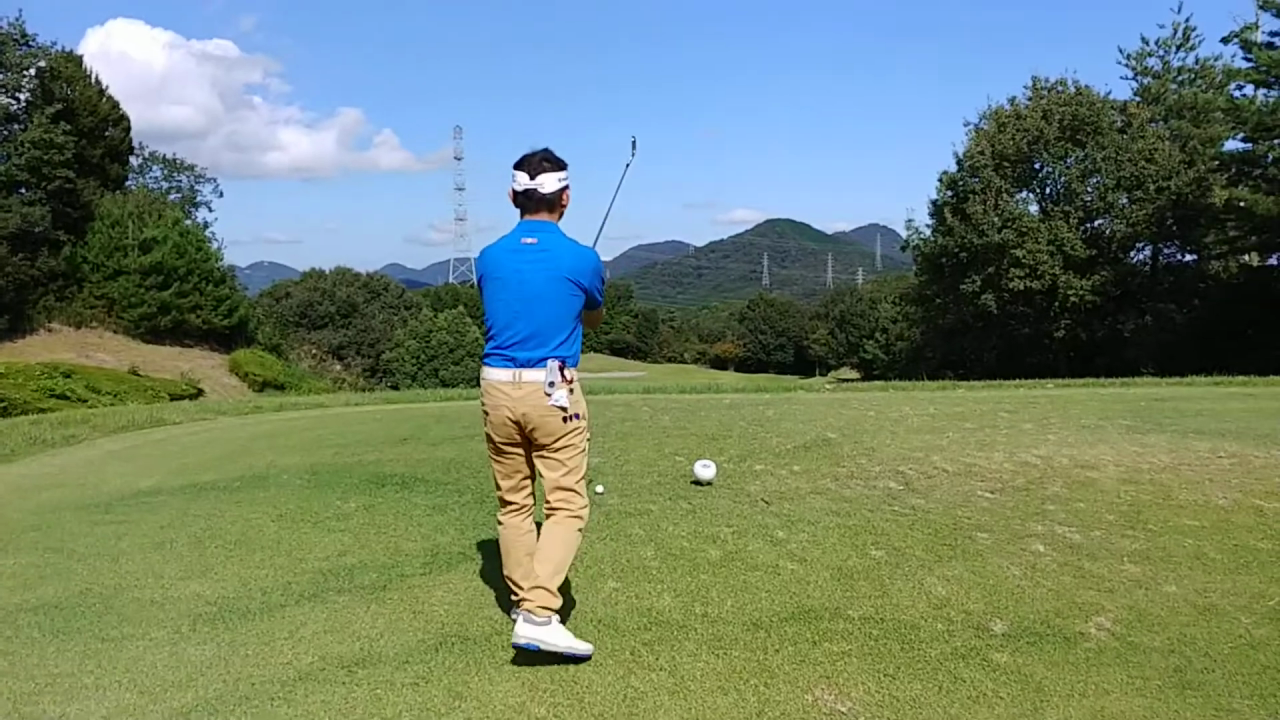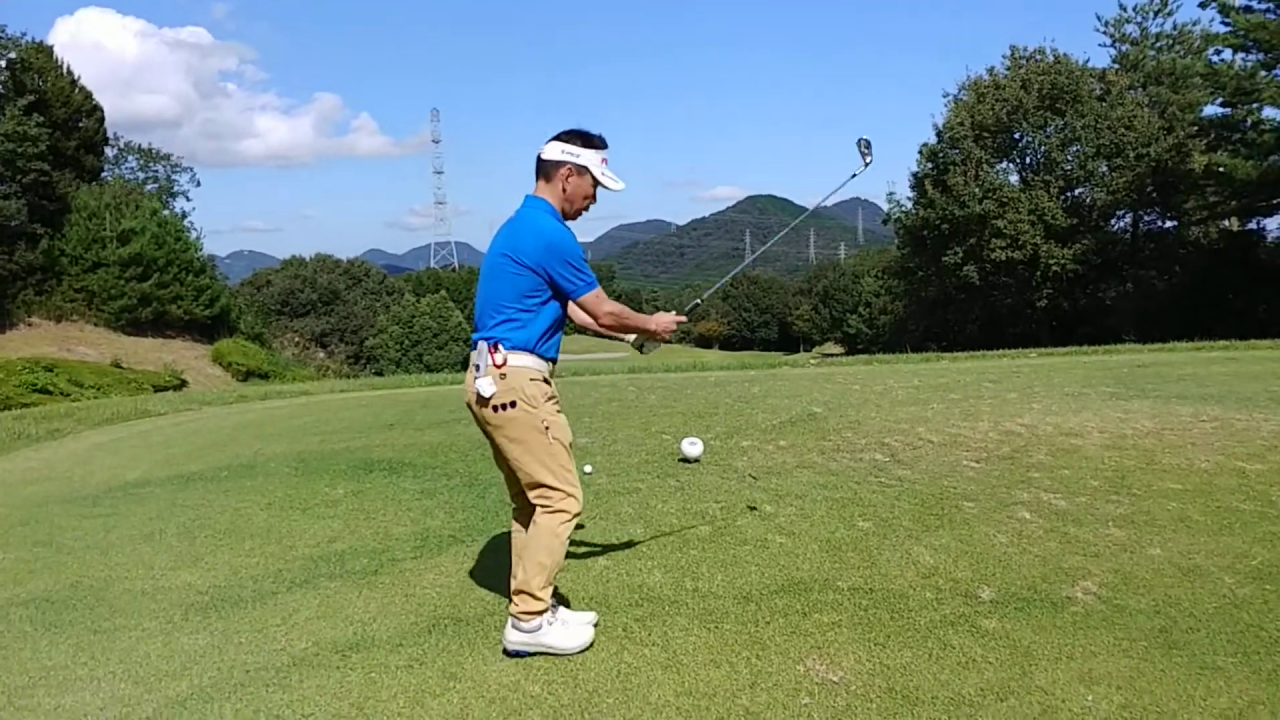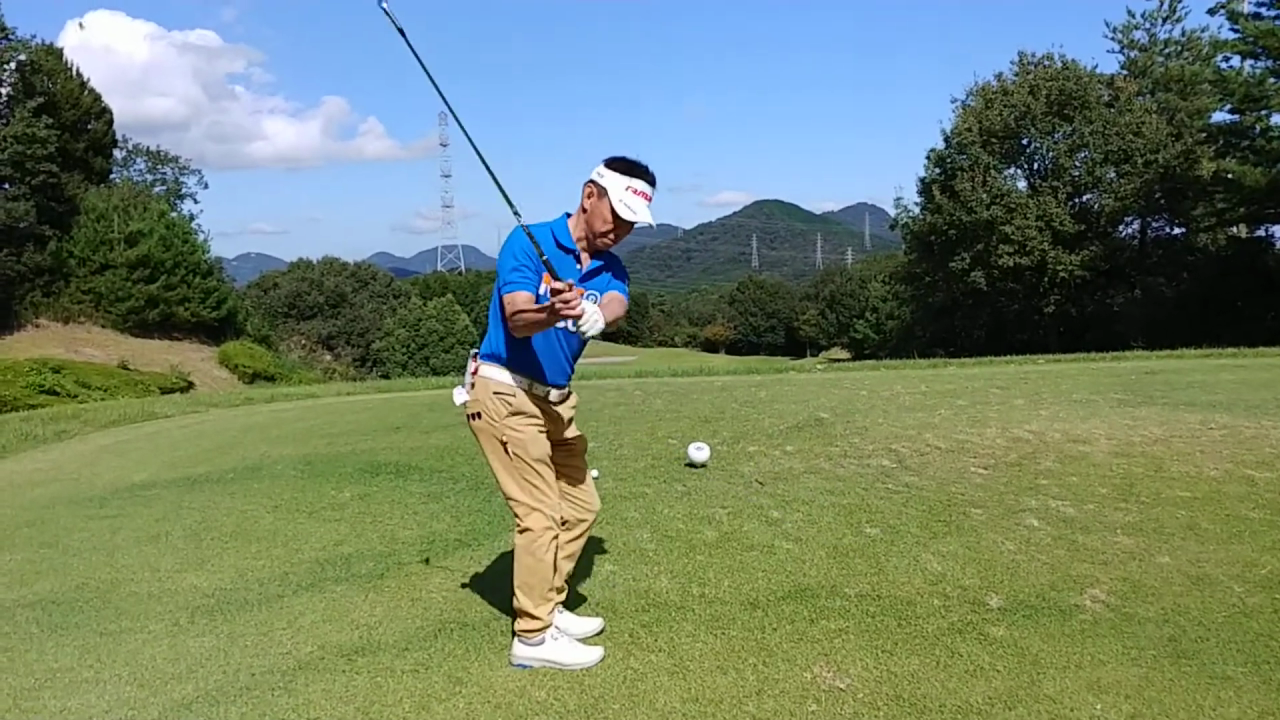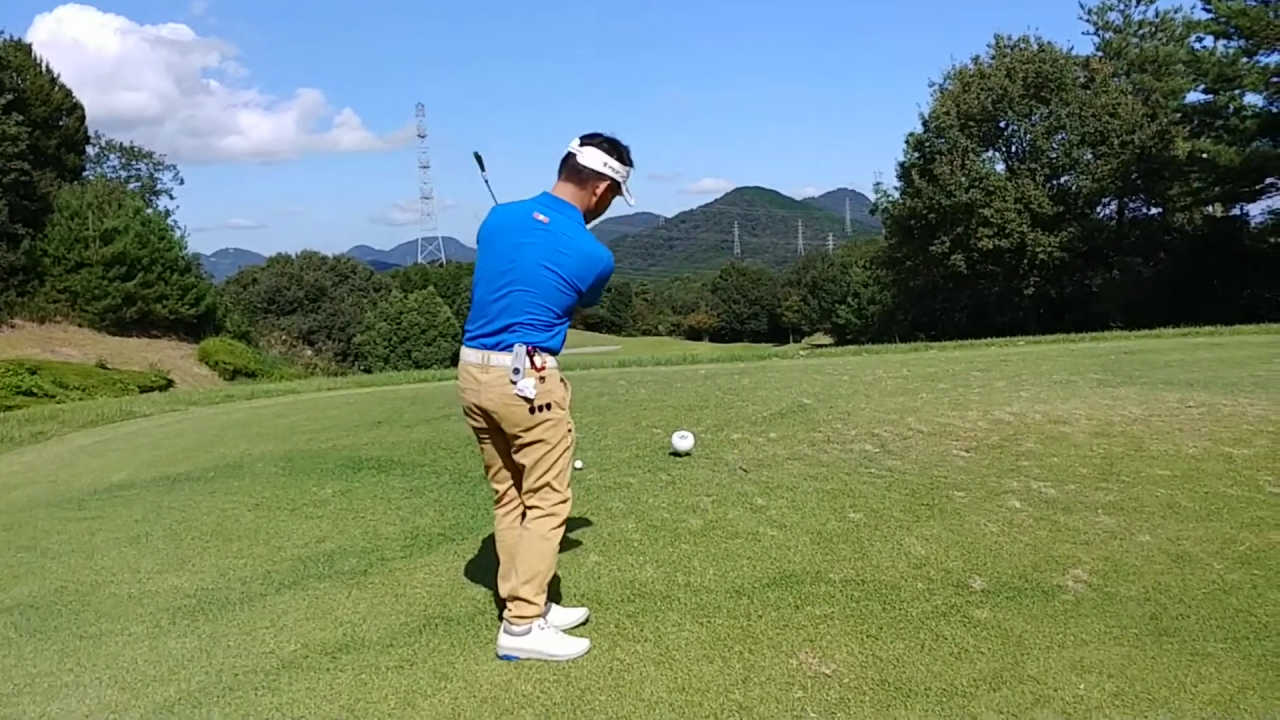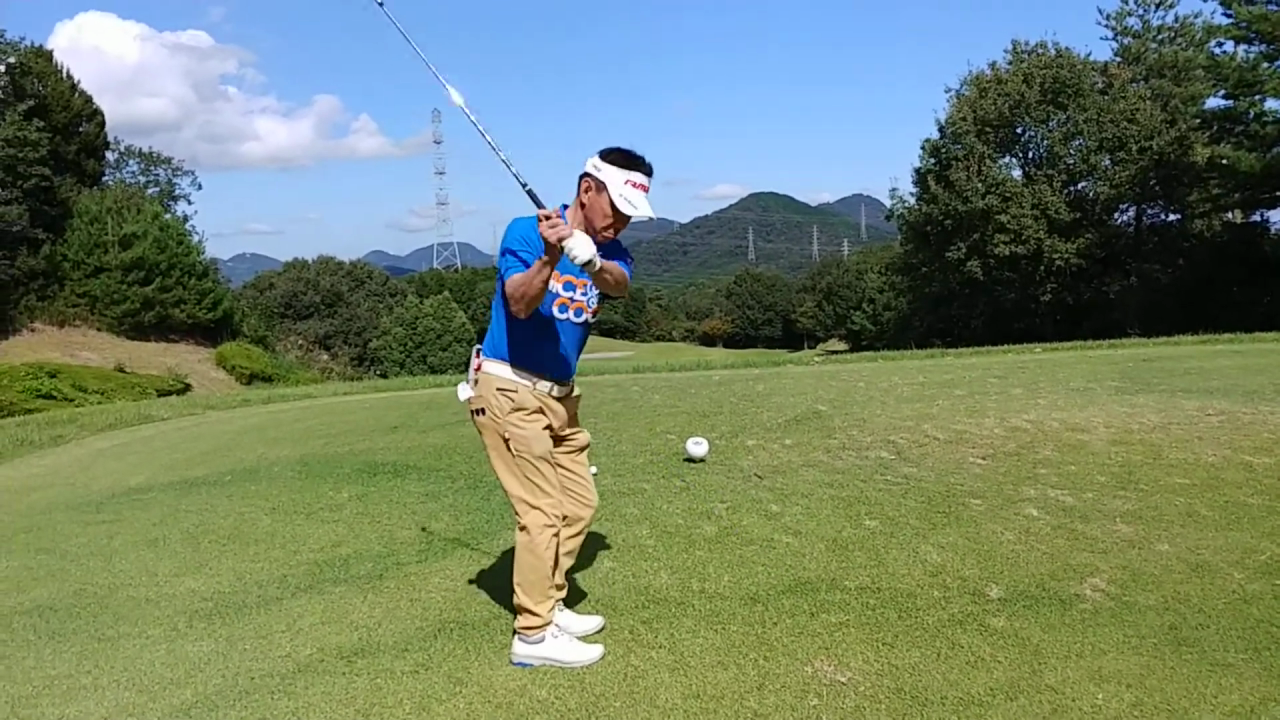
dt=1s
person 1, frame 1
left shoulder: (489, 258)
right shoulder: (582, 259)
right elbow: (594, 319)
left hip: (498, 389)
right hip: (554, 392)
left knee: (514, 503)
right knee: (566, 506)
left ankle: (525, 601)
right ankle: (539, 617)
person 1, frame 2
left shoulder: (522, 226)
right shoulder: (549, 235)
left elbow: (565, 308)
right elbow: (603, 312)
left wrist: (631, 332)
right wrist: (652, 325)
left hip: (497, 377)
right hip: (516, 380)
left knee: (532, 501)
right knee: (558, 497)
left ankle: (537, 606)
right ankle: (527, 619)
person 1, frame 3
left shoulder: (611, 269)
right shoulder: (527, 242)
left elbow: (615, 307)
right elbow: (515, 321)
left wrist: (595, 313)
right wrist: (549, 308)
left hip: (556, 399)
right hip: (506, 394)
left knee: (580, 507)
right knee: (539, 515)
left ankle: (549, 610)
right ankle: (532, 637)
person 1, frame 4
left shoulder: (498, 218)
right shoulder: (595, 257)
left hip: (473, 372)
right hip: (528, 380)
left knee: (510, 497)
right knee: (547, 502)
left ankle: (525, 604)
right ankle: (521, 628)
person 1, frame 5
left shoulder: (614, 253)
right shoulder: (526, 233)
left elbow: (617, 284)
right elbow: (519, 303)
left wrist: (588, 255)
right wrist: (548, 251)
left hip: (560, 394)
right hip: (510, 389)
left knee: (578, 504)
right knee: (541, 513)
left ankle: (548, 608)
right ankle: (532, 635)
